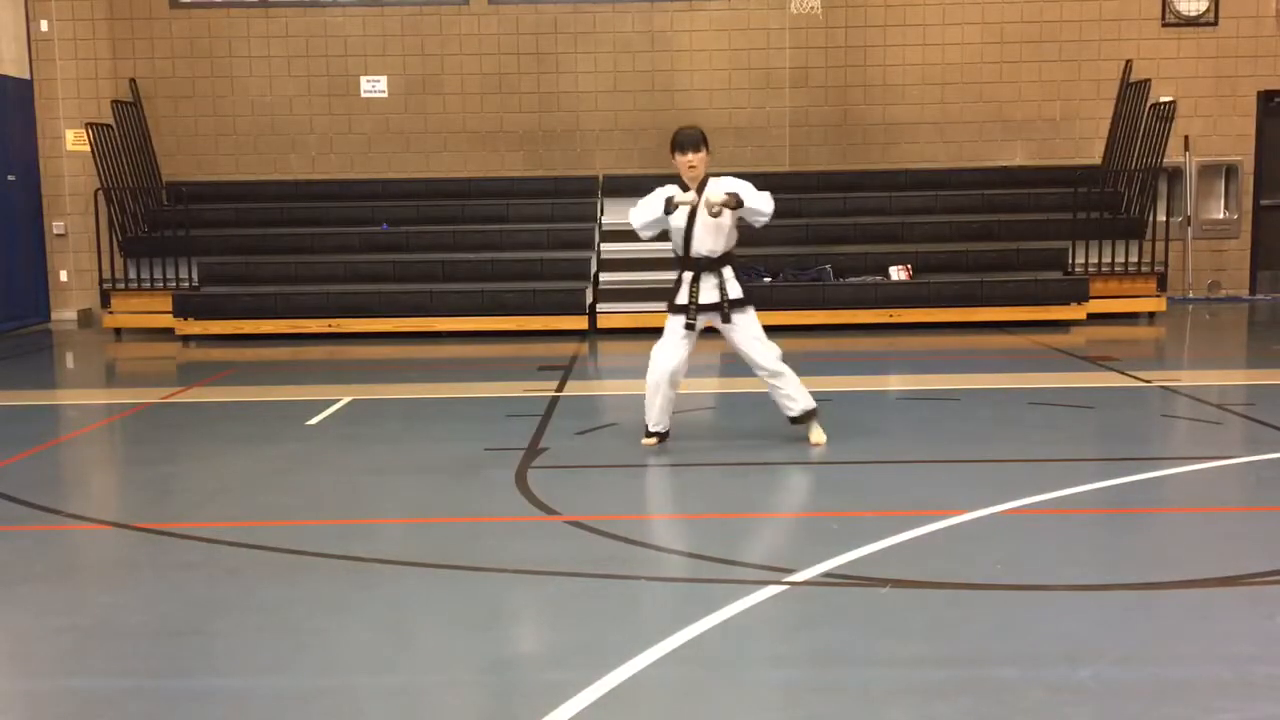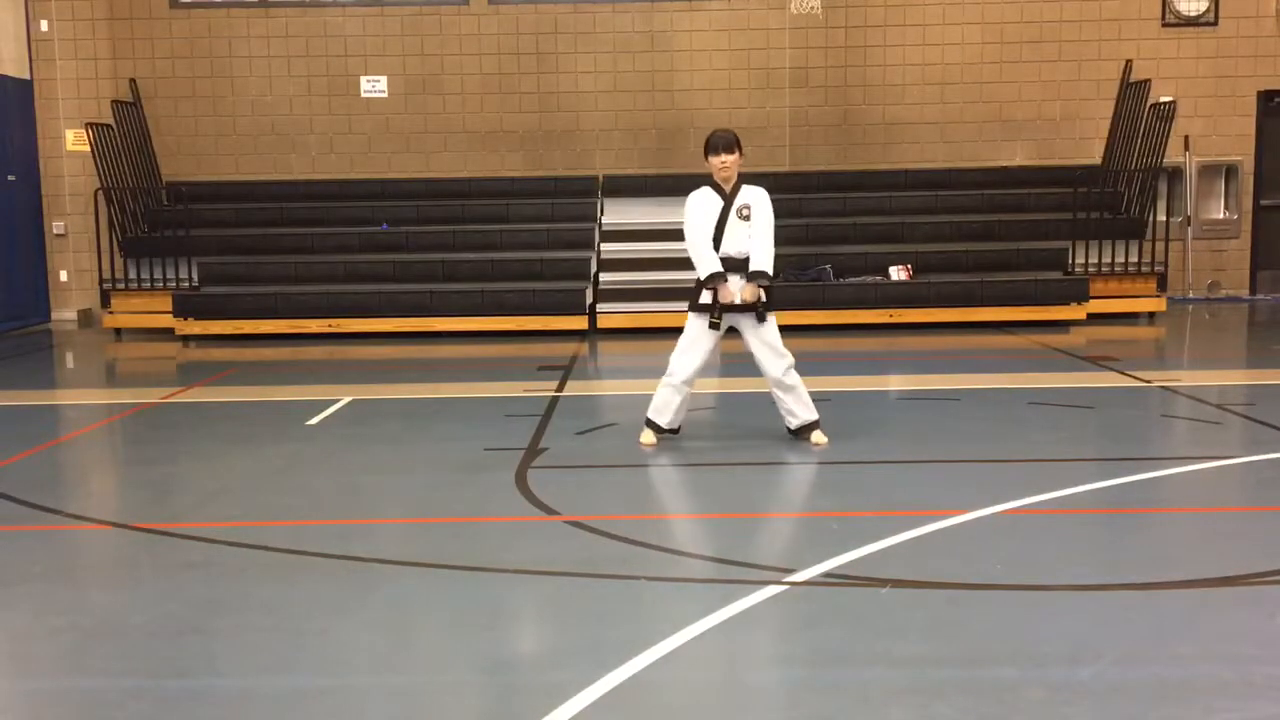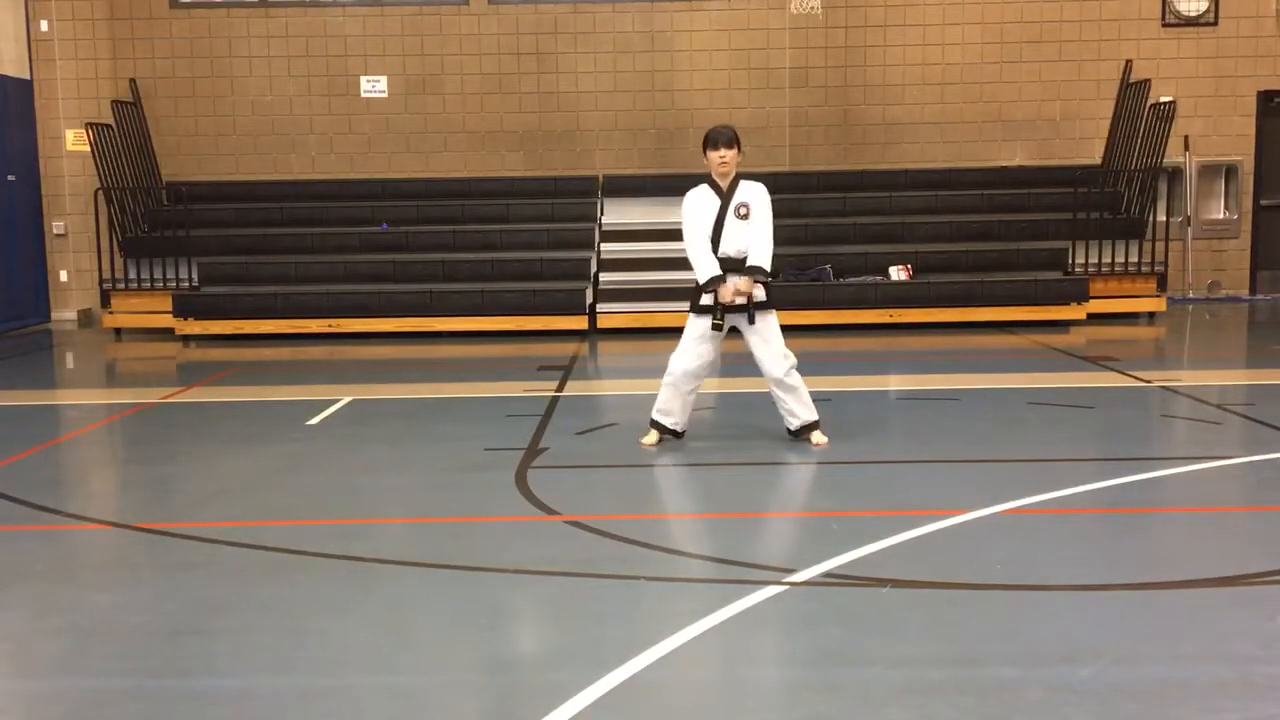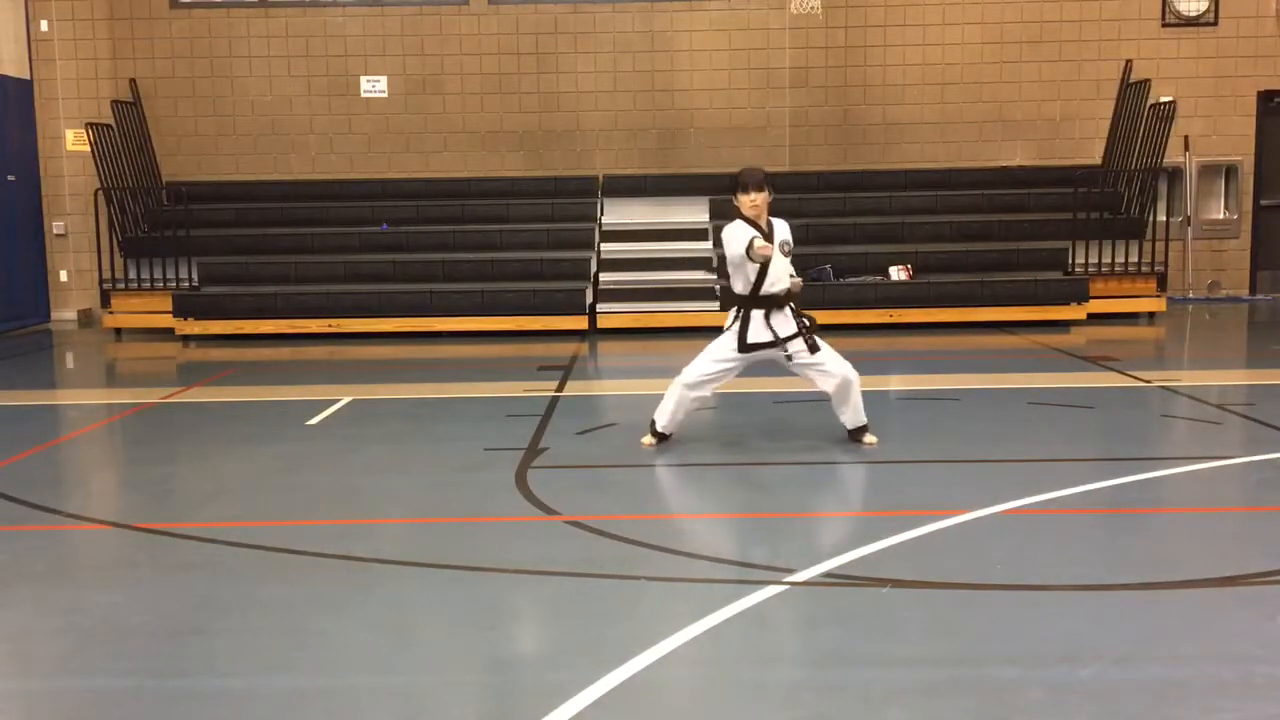
dt=0.5s
person 1, frame 1
left shoulder: (727, 185)
right shoulder: (668, 194)
left elbow: (765, 206)
right elbow: (638, 219)
left wrist: (732, 201)
right wrist: (671, 203)
left hip: (726, 285)
right hip: (689, 288)
left knee: (763, 355)
right knee: (665, 363)
left ankle: (806, 415)
right ankle: (655, 427)
person 1, frame 2
left shoulder: (757, 196)
right shoulder: (698, 199)
left elbow: (763, 240)
right elbow: (698, 243)
left wrist: (755, 282)
right wrist: (720, 284)
left hip: (749, 286)
right hip: (710, 289)
left knee: (777, 362)
right knee: (685, 362)
left ankle: (807, 423)
right ankle: (657, 423)
person 1, frame 3
left shoulder: (755, 191)
right shoulder: (696, 197)
left elbow: (761, 237)
right elbow: (697, 245)
left wrist: (749, 278)
right wrist: (719, 282)
left hip: (753, 290)
right hip: (713, 289)
left knee: (778, 363)
right knee: (686, 365)
left ankle: (806, 425)
right ankle: (664, 425)
person 1, frame 4
left shoulder: (782, 227)
right shoulder: (734, 232)
right elbow: (743, 250)
left wrist: (791, 280)
right wrist: (756, 249)
left hip: (785, 321)
right hip: (746, 325)
left knee: (841, 374)
right knee: (693, 378)
left ankle: (857, 427)
right ankle: (660, 428)
